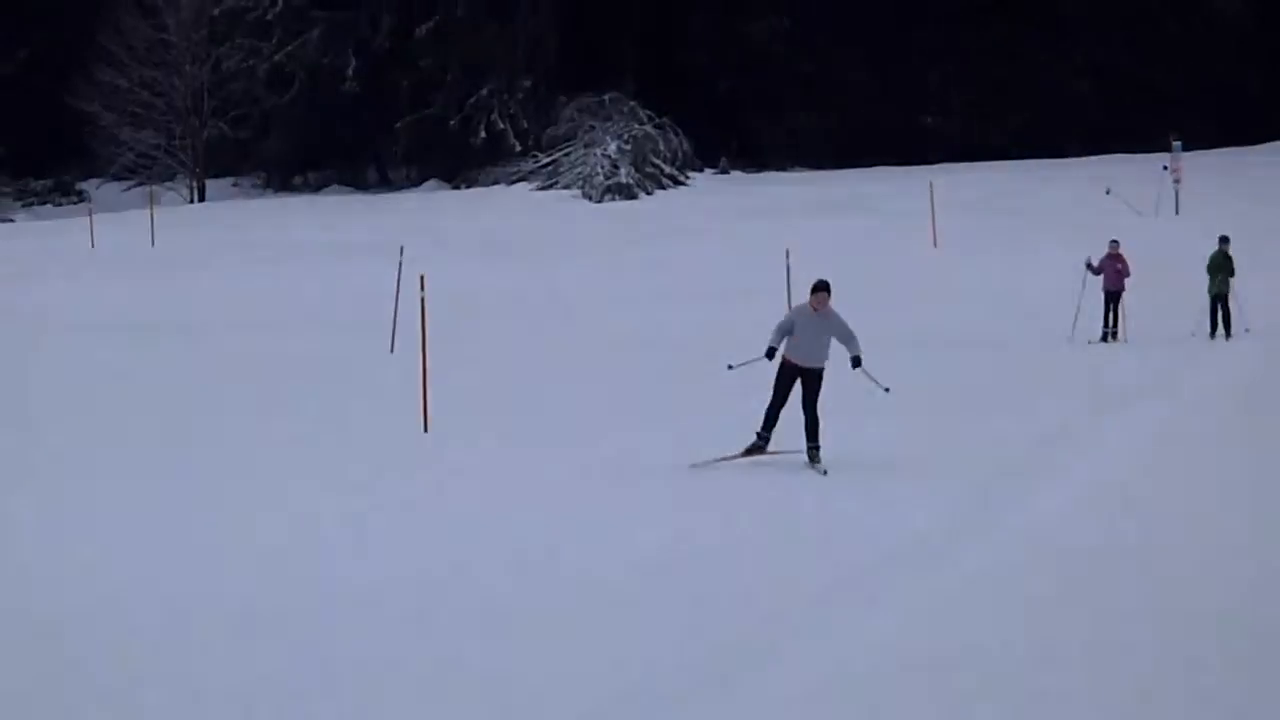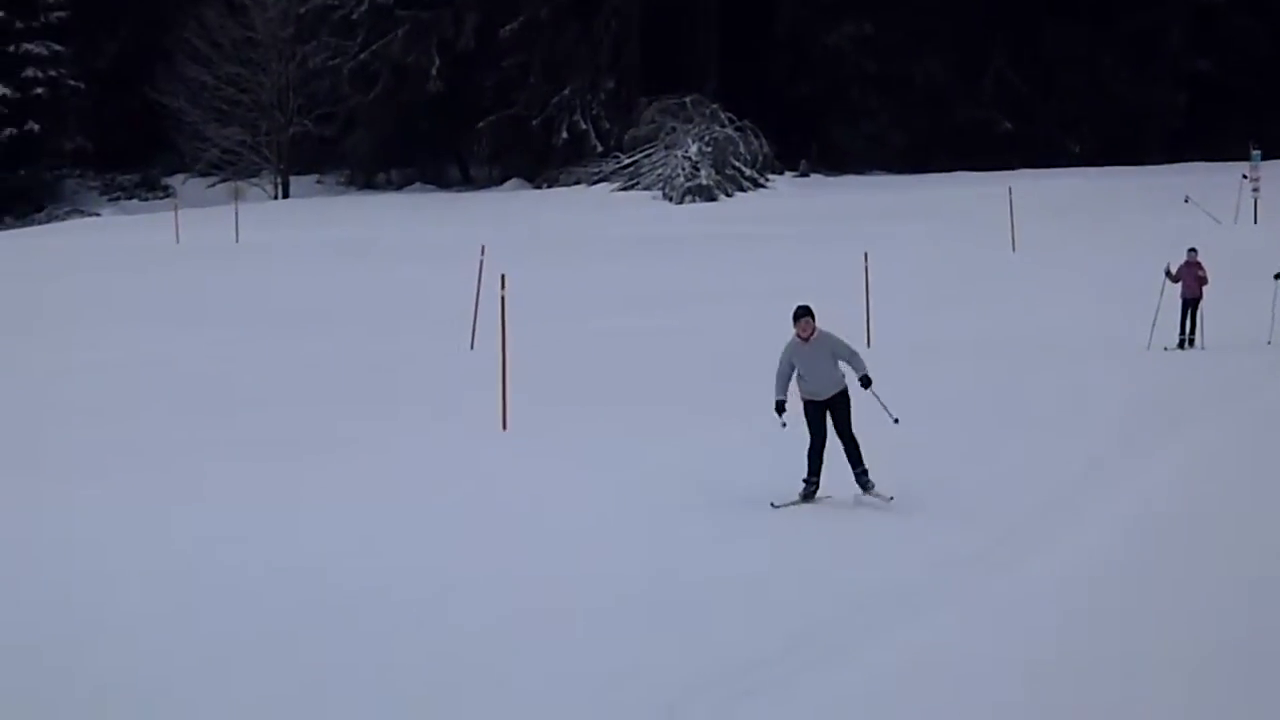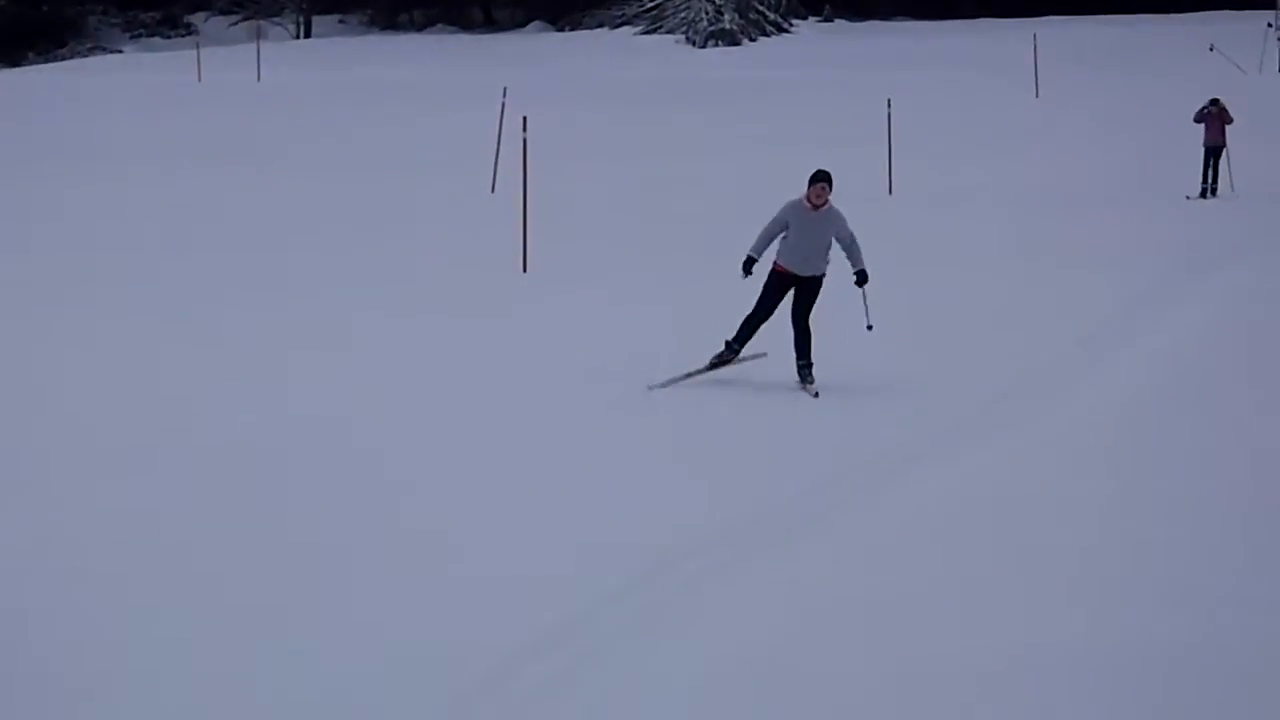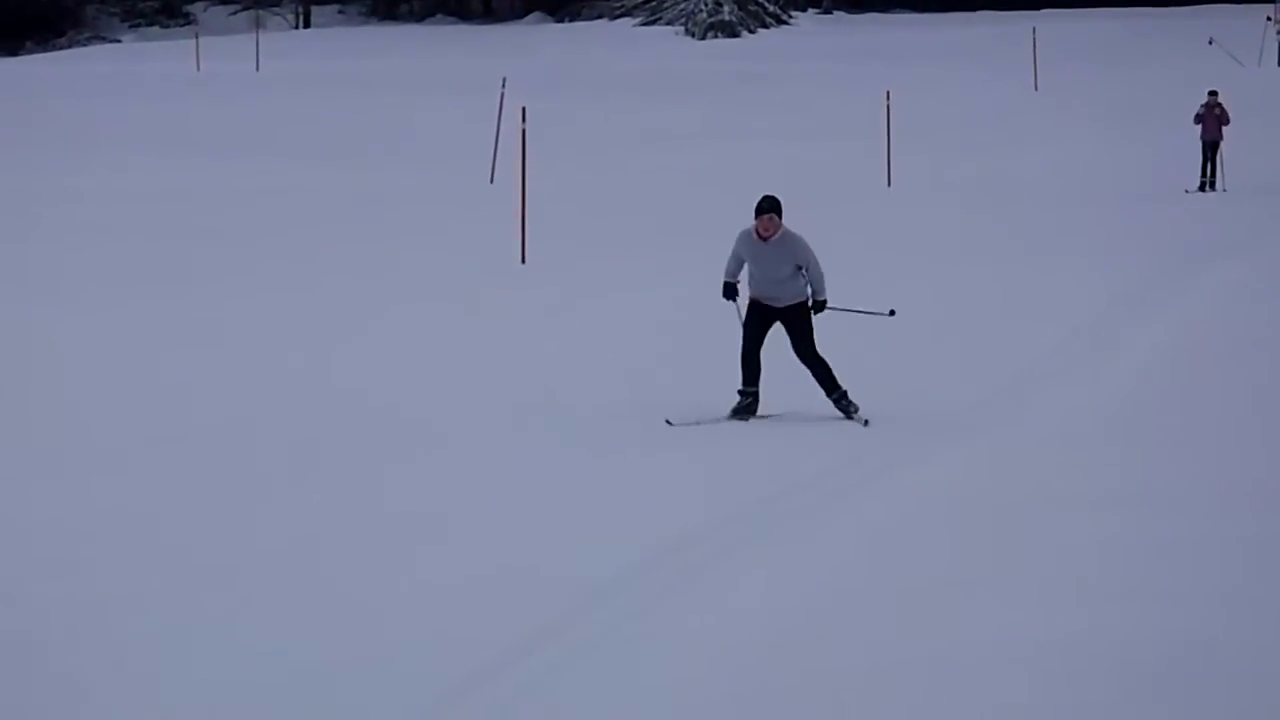
dt=1s
person 1, frame 1
left shoulder: (833, 318)
right shoulder: (799, 311)
left elbow: (848, 337)
right elbow: (782, 328)
left wrist: (855, 354)
right wrist: (773, 346)
left hip: (814, 369)
right hip: (790, 363)
left knee: (809, 409)
right knee: (777, 401)
person 1, frame 2
left shoulder: (829, 340)
right shoulder: (792, 348)
left elbow: (851, 355)
right elbow: (782, 374)
left wrist: (863, 373)
right wrist: (780, 399)
left hip: (838, 394)
right hip: (811, 400)
left knee: (845, 434)
right knee: (817, 440)
left ankle: (861, 475)
right ankle: (812, 483)
person 1, frame 3
left shoulder: (835, 217)
right shoulder: (792, 208)
left elbow: (849, 242)
right elbow: (771, 230)
left wrist: (859, 267)
right wrist: (753, 256)
left hip: (813, 276)
right hip: (783, 270)
left knee: (799, 318)
right knee: (760, 312)
left ankle: (804, 366)
right ankle: (733, 350)
person 1, frame 4
left shoulder: (792, 241)
right shoulder: (744, 239)
left elbow: (812, 266)
right elbow: (736, 257)
left wrist: (819, 296)
right wrist: (730, 281)
left hip: (794, 304)
right hip: (760, 302)
left knee: (807, 353)
right knee: (749, 347)
left ankle: (839, 397)
right ankle: (748, 398)
